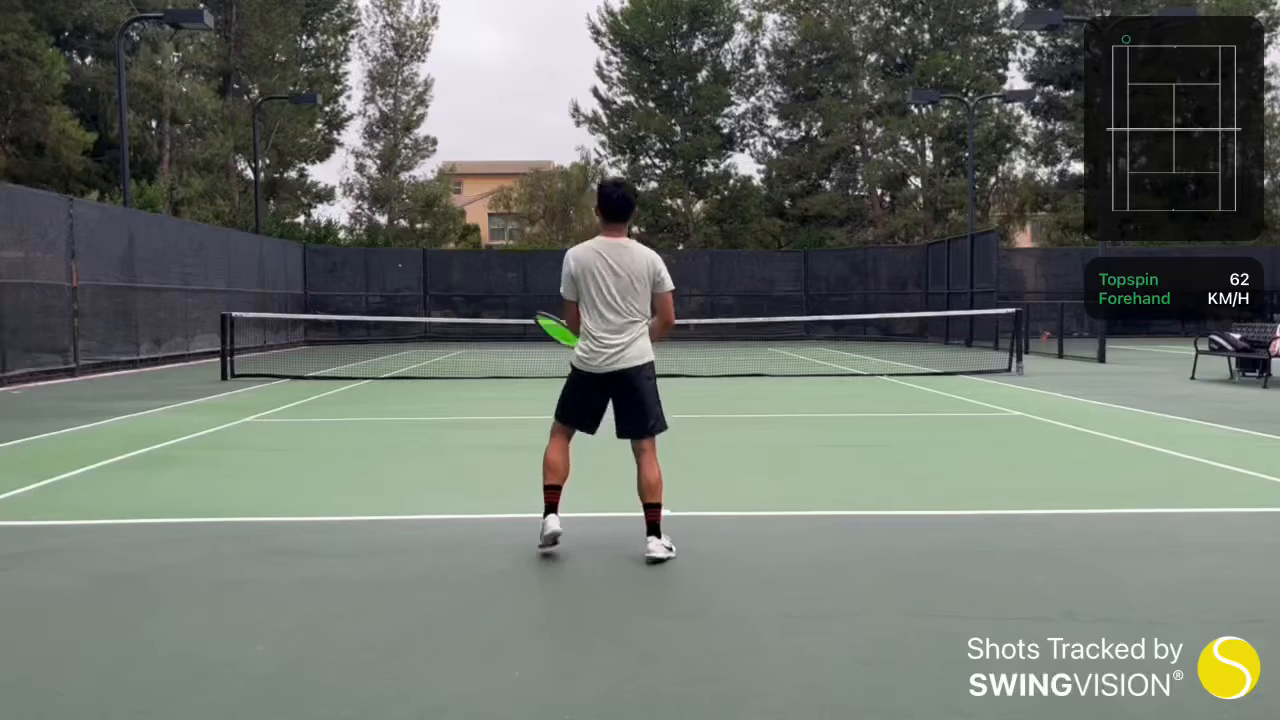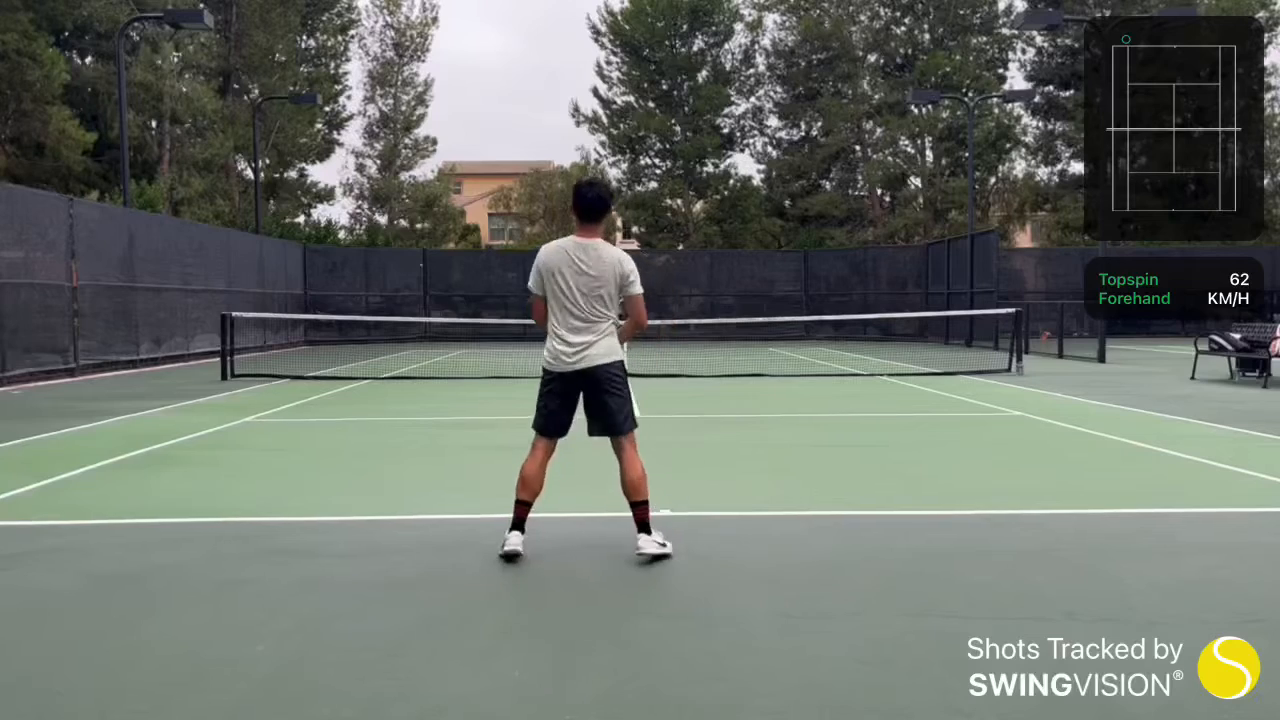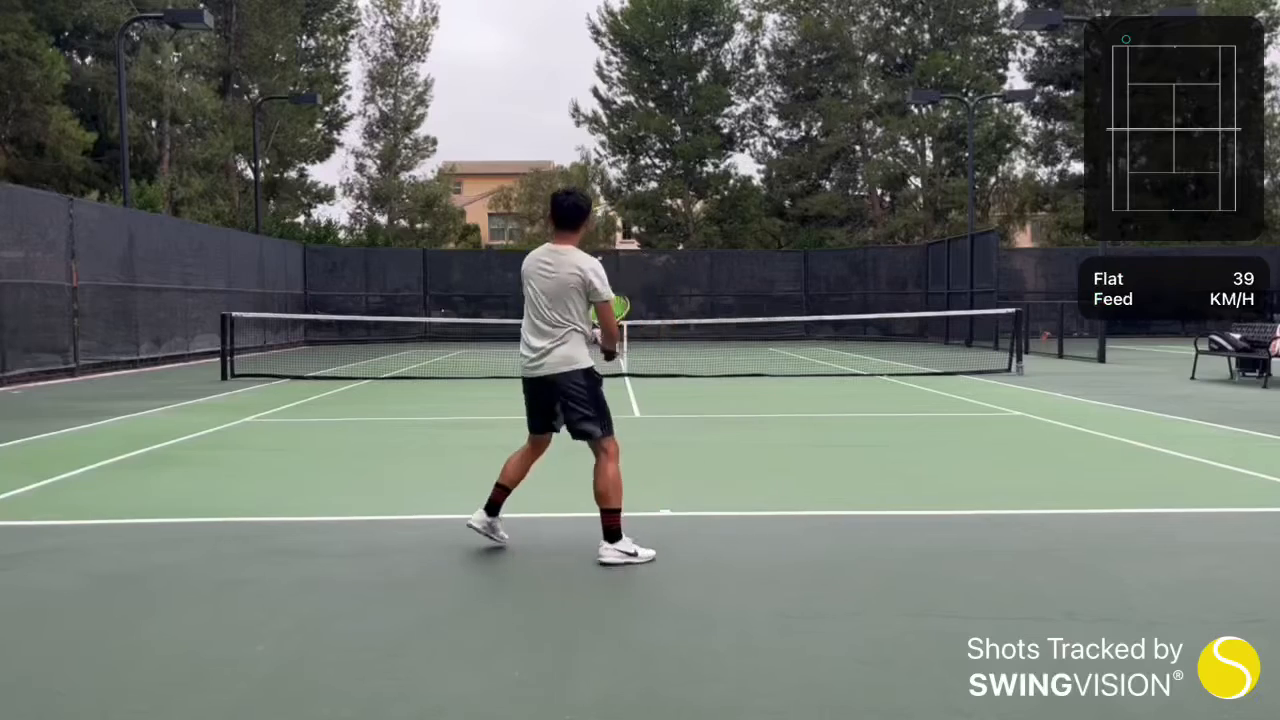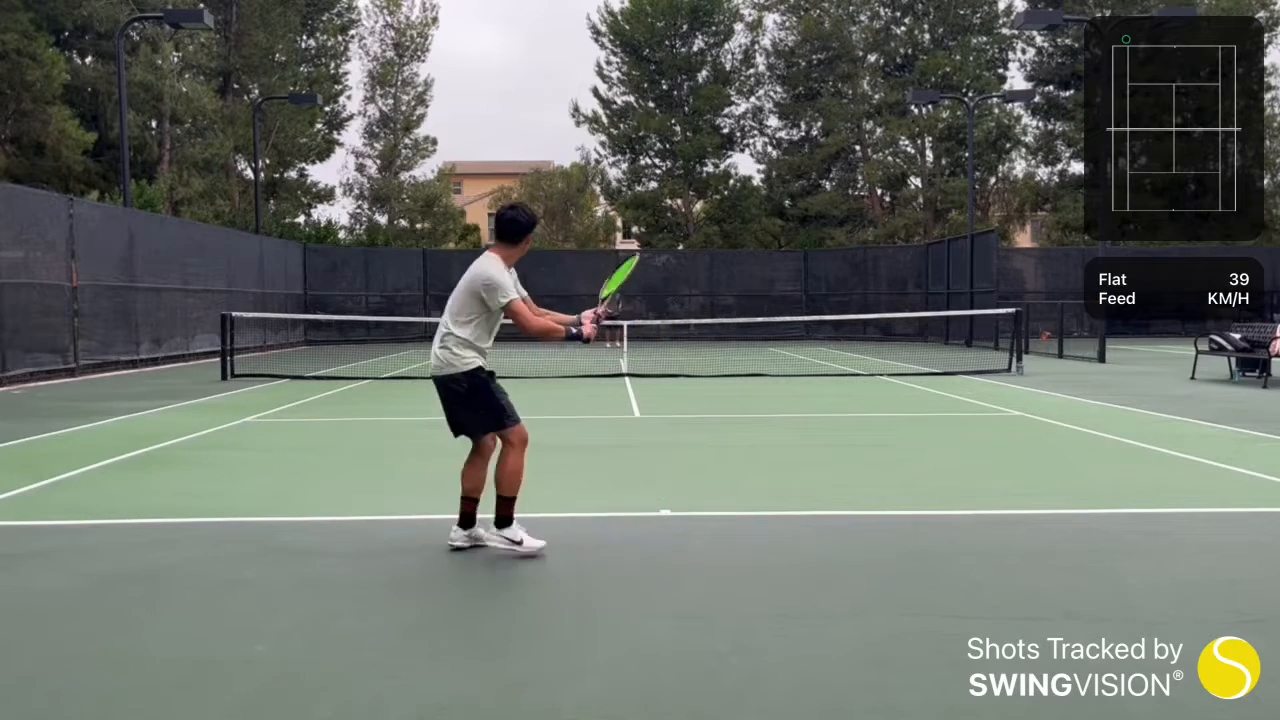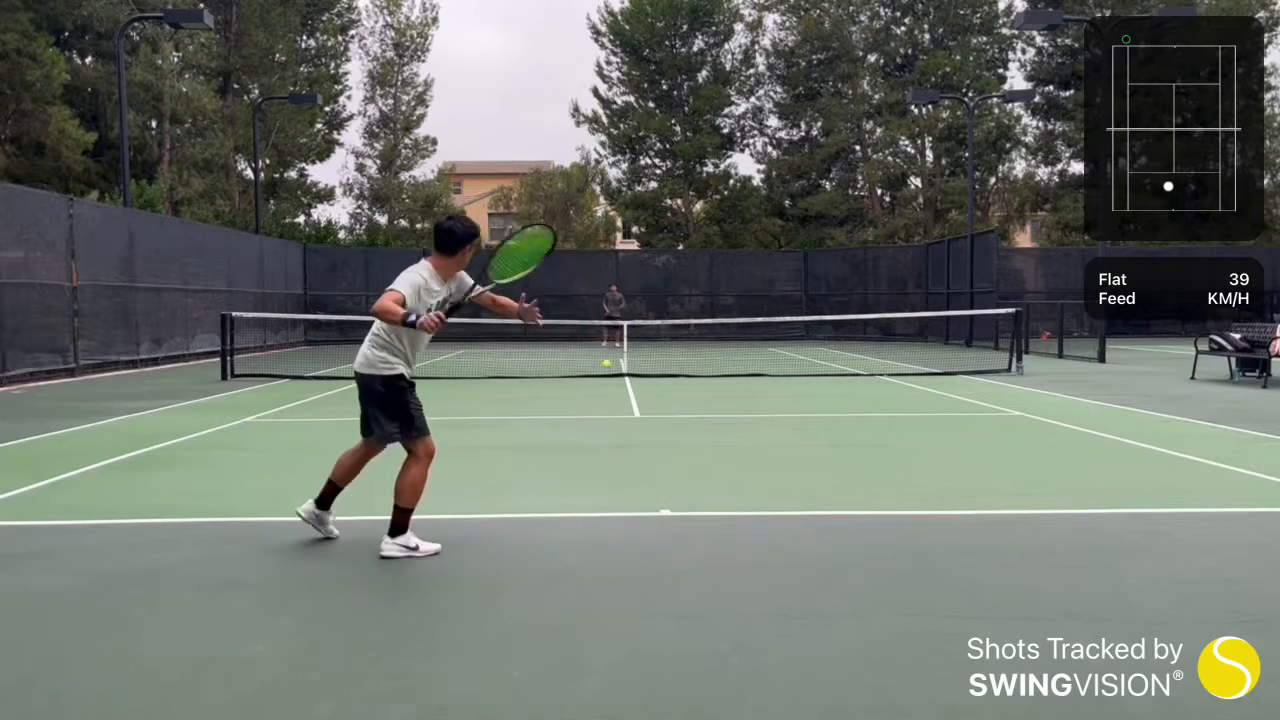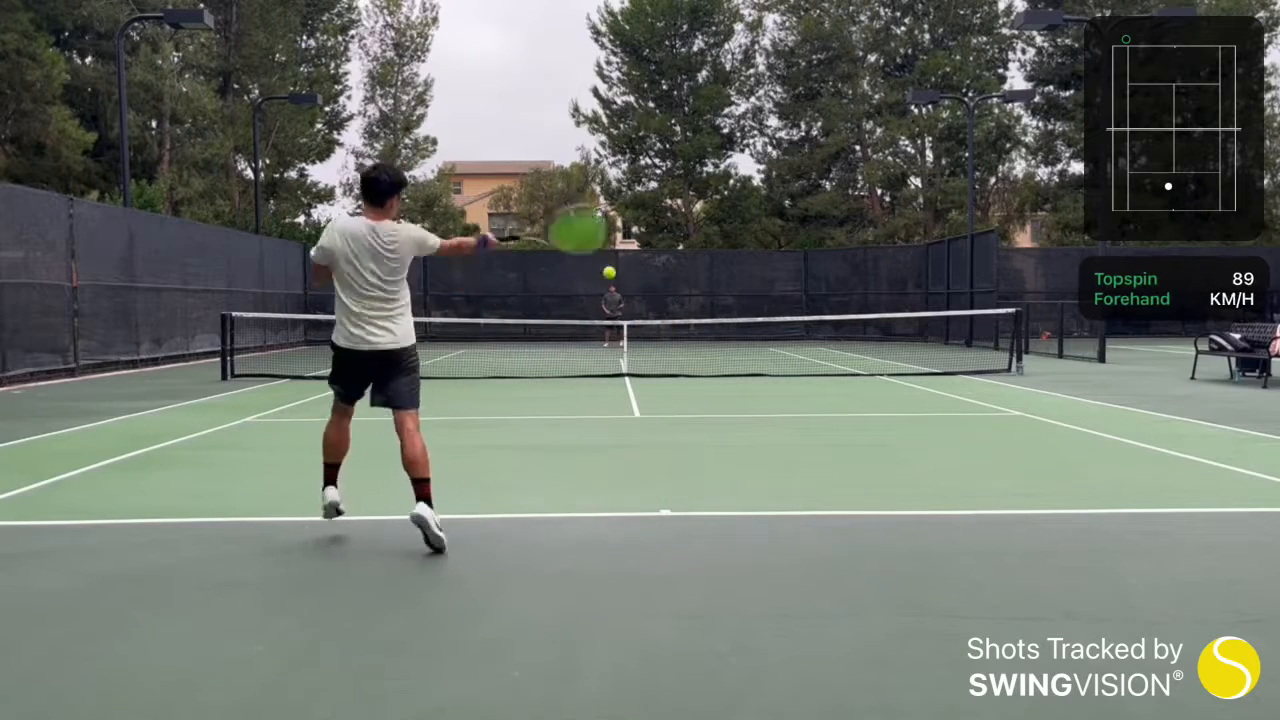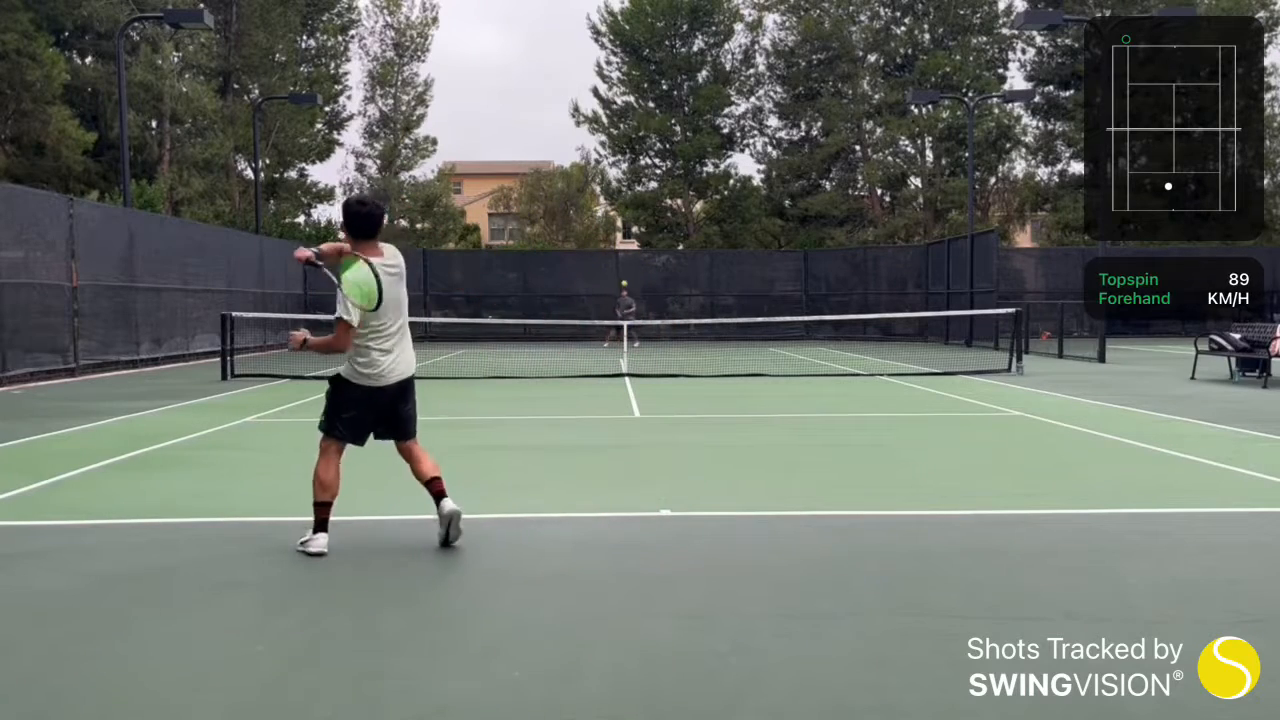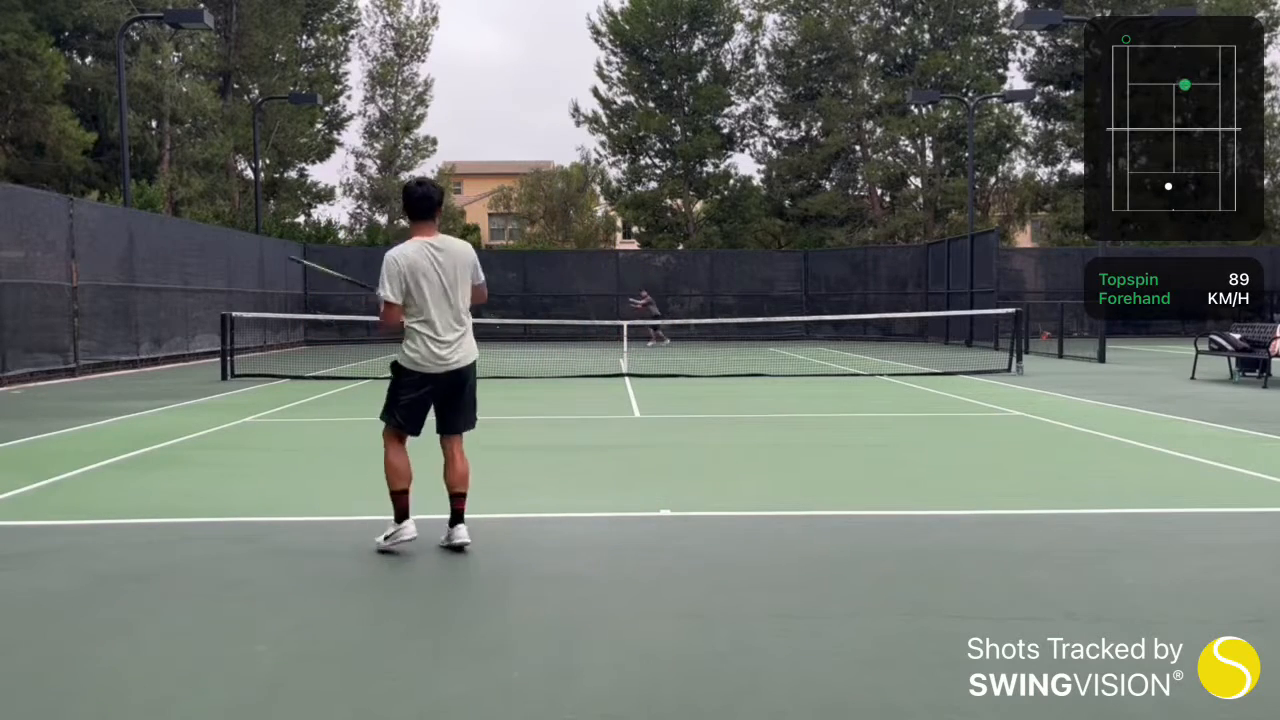
dt=0.4s
person 1, frame 1
left shoulder: (576, 256)
right shoulder: (650, 259)
left elbow: (573, 320)
right elbow: (667, 319)
left hip: (589, 364)
right hip: (636, 363)
left knee: (560, 434)
right knee: (646, 451)
left ankle: (551, 517)
right ankle: (655, 539)
person 1, frame 2
left shoulder: (548, 254)
right shoulder: (620, 260)
left elbow: (540, 315)
right elbow: (639, 320)
left hip: (558, 364)
right hip: (604, 363)
left knee: (541, 447)
right knee: (626, 446)
left ankle: (515, 533)
right ankle: (645, 534)
person 1, frame 3
left shoulder: (531, 261)
right shoulder: (588, 266)
right elbow: (609, 328)
right wrist: (609, 347)
left hip: (533, 369)
right hip: (570, 368)
left knee: (537, 442)
right knee: (607, 450)
left ankle: (487, 515)
right ankle: (613, 542)
person 1, frame 4
left shoulder: (497, 268)
right shoulder: (493, 273)
left elbow: (533, 315)
right elbow: (530, 325)
left wrist: (583, 316)
right wrist: (576, 332)
left hip: (453, 366)
right hip: (461, 368)
left knee: (483, 444)
right knee: (516, 438)
left ankle: (467, 529)
right ankle: (504, 527)
person 1, frame 5
left shoulder: (453, 277)
right shoulder: (417, 278)
left elbow: (487, 298)
right elbow: (382, 308)
left wrist: (518, 310)
right wrist: (415, 320)
left hip: (372, 368)
right hip: (384, 371)
left knee: (371, 444)
right knee: (422, 450)
left ankle: (318, 507)
right ankle: (397, 537)
person 1, frame 6
left shoulder: (338, 229)
right shoulder: (408, 234)
left elbow: (320, 274)
right elbow: (449, 247)
right wrist: (482, 240)
left hip: (350, 344)
right hip: (397, 345)
left knee: (340, 415)
right knee: (408, 426)
left ankle: (331, 490)
right ankle: (423, 505)
person 1, frame 7
right shoulder: (394, 255)
left elbow: (343, 343)
right elbow: (344, 248)
left wrist: (306, 343)
right wrist: (312, 251)
left hip: (363, 379)
right hip: (402, 373)
left knee: (330, 450)
right knee: (410, 447)
left ankle: (319, 533)
right ankle: (444, 502)
person 1, frame 8
left shoulder: (397, 257)
right shoulder: (464, 250)
left elbow: (390, 321)
right elbow: (479, 298)
left hip: (417, 365)
right hip: (462, 361)
left knee: (394, 438)
right knee: (453, 445)
left ankle: (402, 523)
right ankle: (457, 525)
